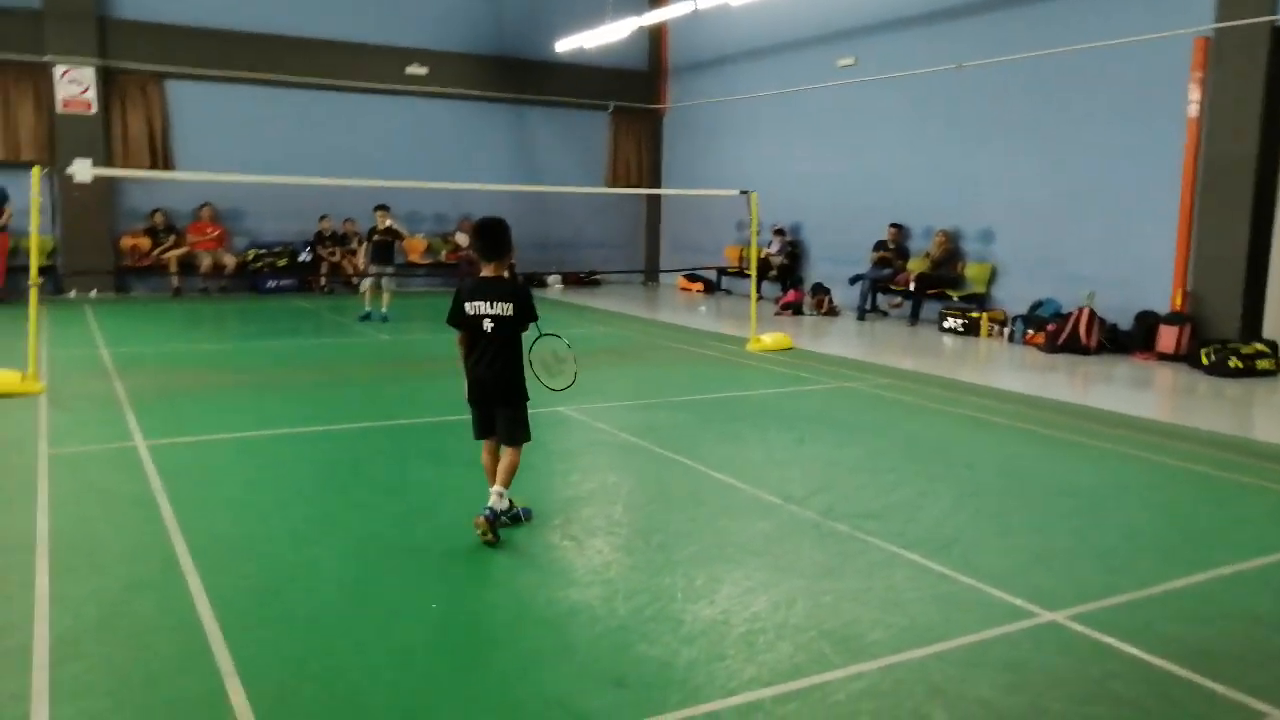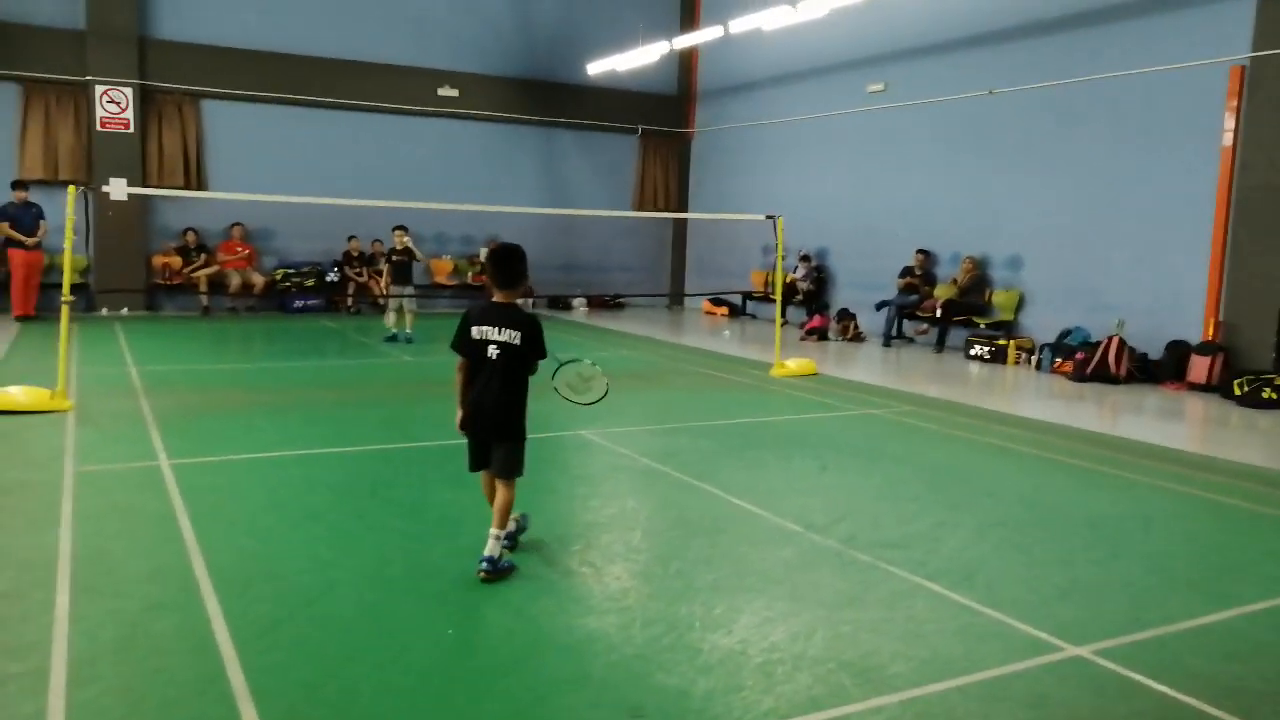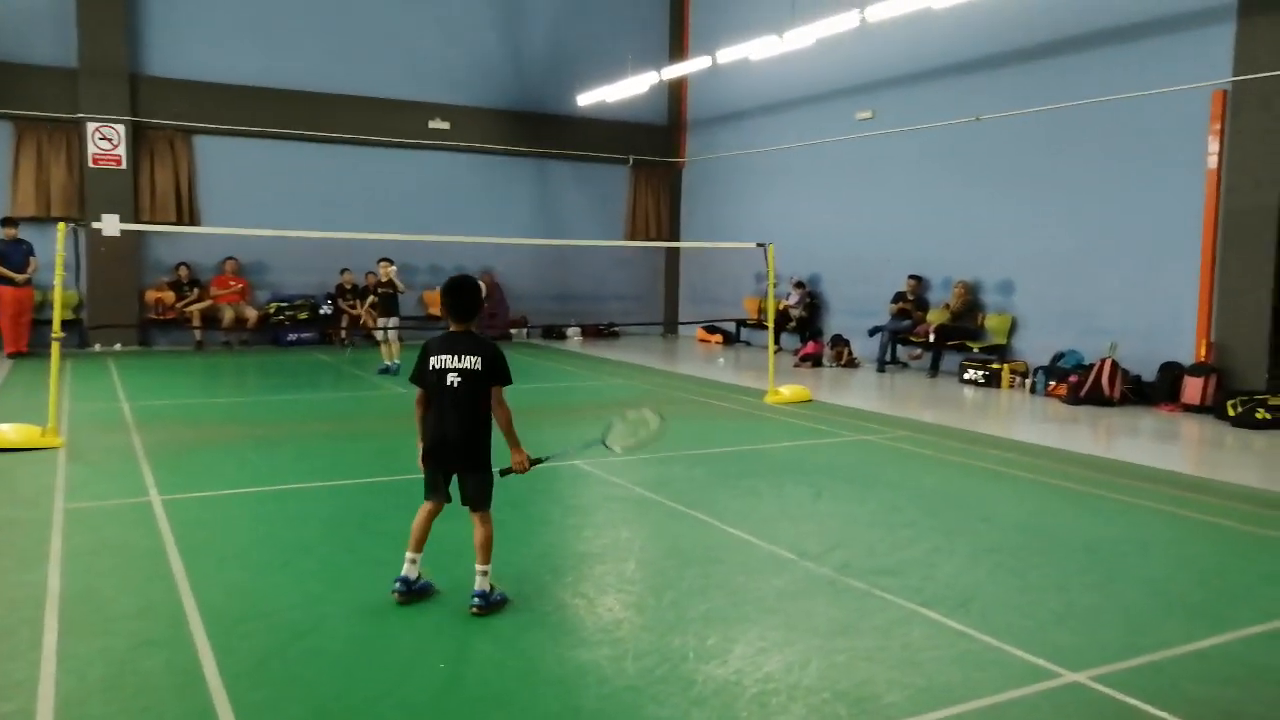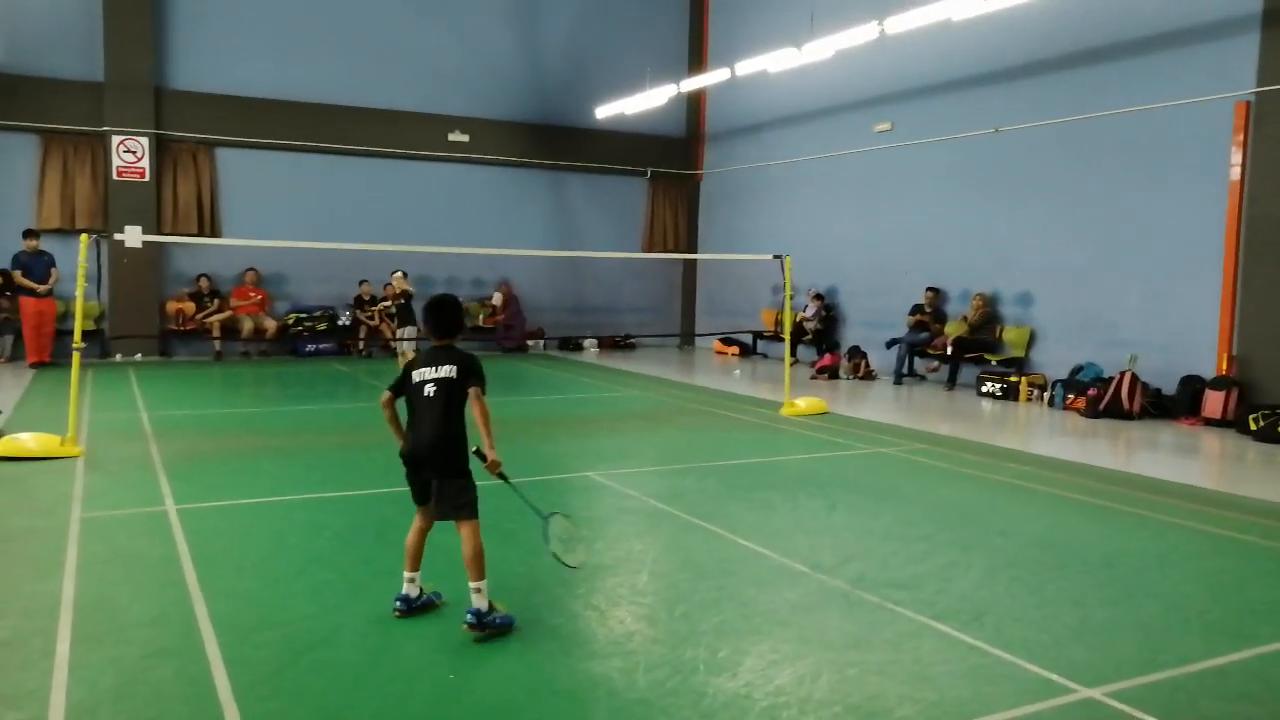
dt=0.3s
person 1, frame 1
left shoulder: (465, 291)
right shoulder: (518, 291)
left elbow: (462, 340)
left hip: (478, 381)
right hip: (508, 382)
left knee: (490, 442)
right knee: (511, 445)
left ankle: (500, 505)
right ankle: (492, 508)
person 1, frame 2
left shoulder: (473, 316)
right shoulder: (528, 323)
left elbow: (462, 366)
right elbow: (532, 369)
left wrist: (461, 406)
left hip: (476, 410)
right hip: (508, 413)
left knee: (488, 472)
right knee: (505, 481)
left ankle: (508, 526)
right ankle: (491, 556)
person 1, frame 3
left shoulder: (431, 348)
right shoulder: (488, 351)
left elbow: (420, 399)
right elbow: (497, 402)
left wrist: (423, 441)
right wrist: (515, 448)
left hip: (437, 443)
right hip: (472, 445)
left knee: (431, 504)
right knee: (480, 515)
left ankle: (407, 577)
right ankle: (483, 591)
person 1, frame 4
left shoulder: (414, 364)
right shoulder: (466, 361)
left elbow: (386, 402)
right elbow: (476, 400)
left wrist: (403, 441)
right wrist: (489, 448)
left hip: (415, 453)
right hip: (449, 453)
left knee: (424, 517)
right knee: (468, 525)
left ankle: (409, 594)
right ankle: (480, 609)
